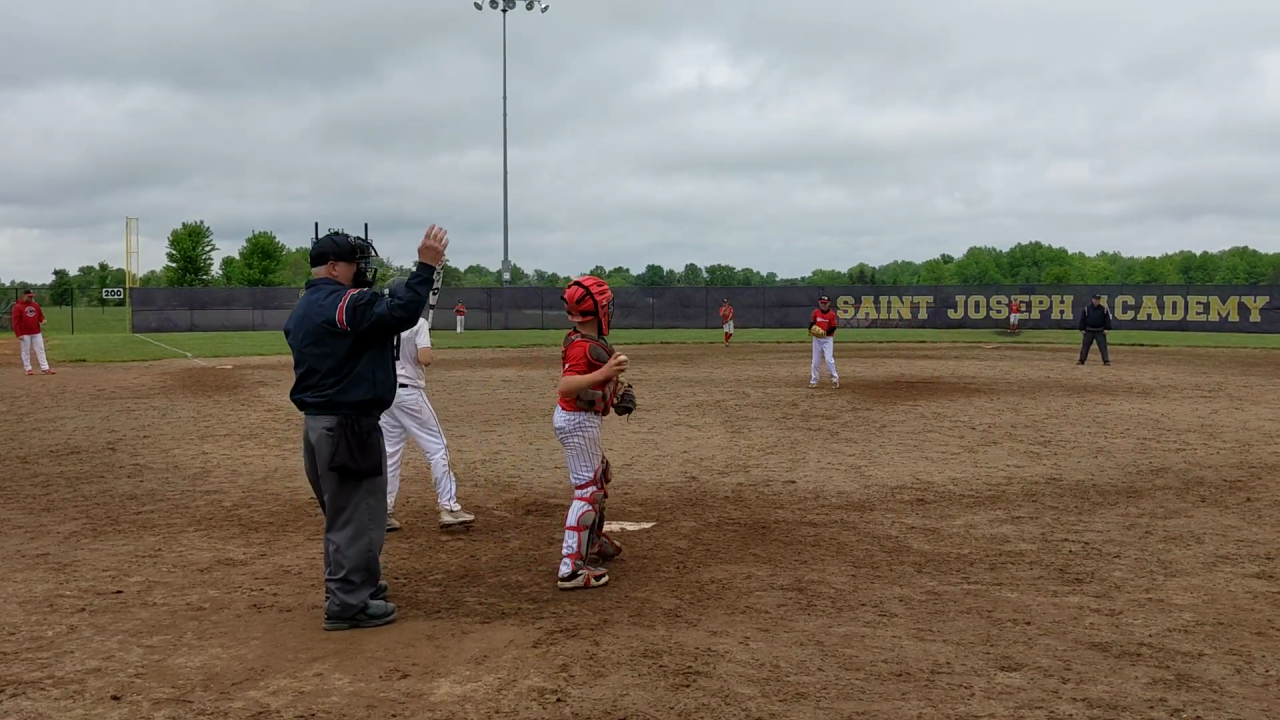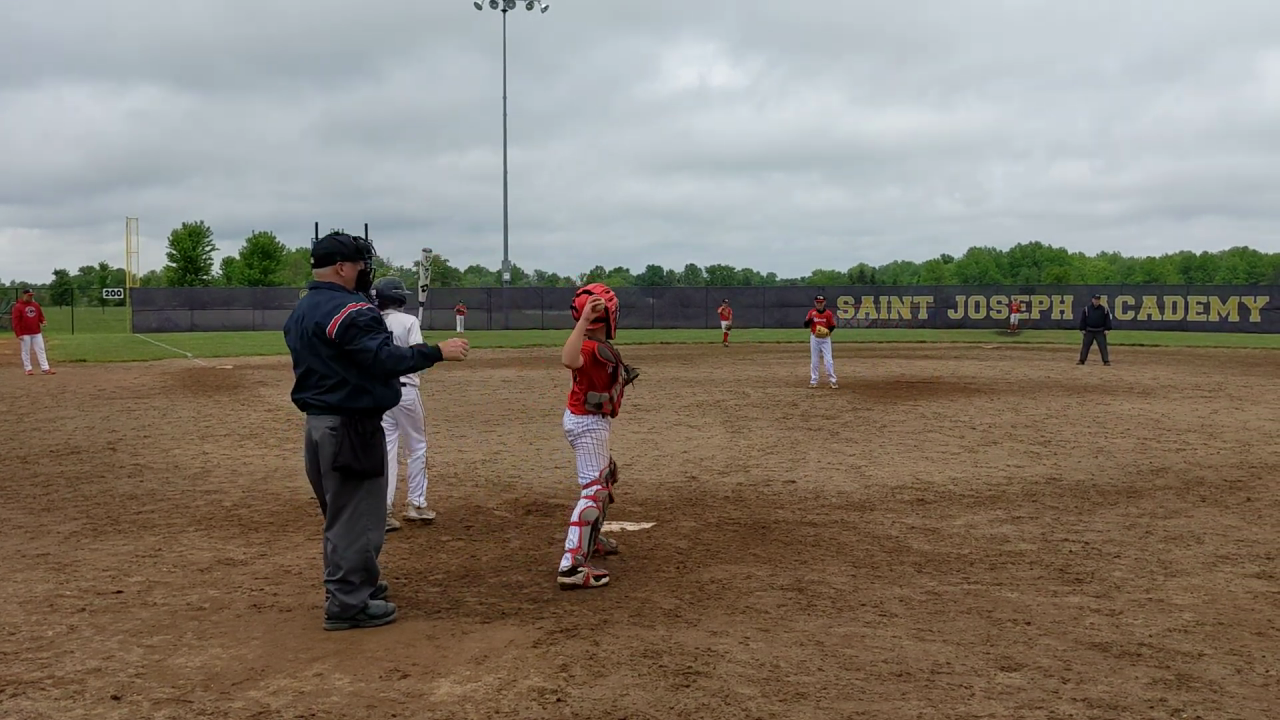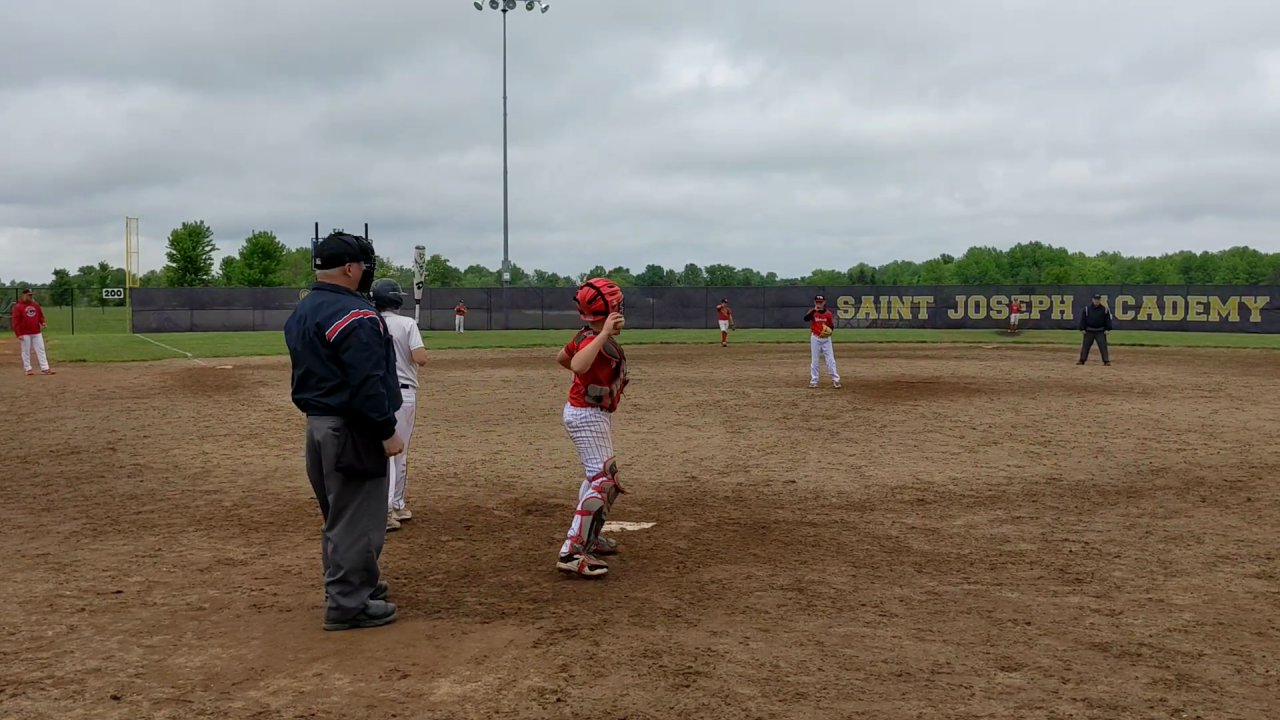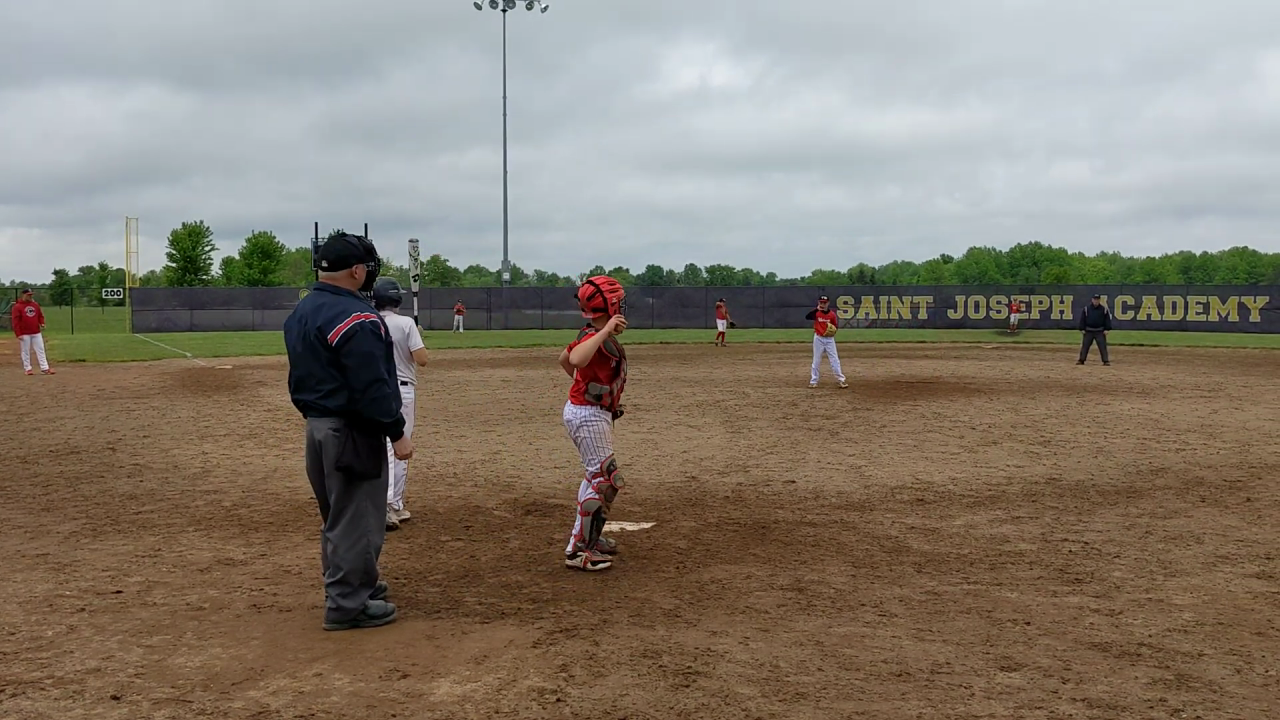
dt=0.2s
person 1, frame 1
left shoulder: (301, 311)
right shoulder: (347, 303)
right elbow: (397, 314)
right wrist: (426, 264)
left hip: (317, 423)
right hip: (349, 426)
left knee: (341, 515)
right knee: (358, 517)
left ankle: (351, 588)
right ankle: (348, 604)
person 1, frame 2
left shoulder: (300, 313)
right shoulder: (349, 310)
right elbow: (384, 360)
right wrist: (438, 351)
left hip: (318, 423)
right hip: (352, 427)
left knee: (342, 515)
right knee: (358, 518)
left ankle: (350, 588)
right ankle: (349, 603)
person 1, frame 3
left shoulder: (302, 311)
right shoulder: (354, 314)
right elbow: (367, 383)
right wrist: (388, 430)
left hip: (318, 424)
right hip: (351, 430)
left knee: (340, 515)
right knee: (358, 517)
left ankle: (353, 586)
right ankle: (347, 604)
person 1, frame 4
left shoulder: (301, 311)
right shoulder: (355, 318)
right elbow: (372, 386)
right wrist: (397, 432)
left hip: (317, 426)
right hip: (351, 432)
left knee: (339, 516)
right knee: (357, 518)
left ankle: (354, 586)
right ankle: (348, 604)
person 2, frame 1
left shoulder: (587, 341)
right shoulder: (583, 347)
right elbow: (565, 386)
left wrist: (610, 392)
right wrist: (604, 374)
left hip: (578, 419)
right hip: (579, 422)
left knee: (598, 477)
right knee: (588, 490)
left ankle: (593, 541)
right ankle: (571, 569)
person 2, frame 2
left shoulder: (591, 343)
right shoulder: (592, 347)
left elbow: (570, 360)
right elbow: (569, 360)
left wrist: (616, 374)
right wrist: (584, 321)
left hip: (588, 420)
right hip: (588, 424)
left knee: (604, 476)
right knee: (595, 491)
left ankle: (591, 539)
right ankle: (572, 567)
person 2, frame 3
left shoulder: (588, 337)
right shoulder: (595, 341)
left elbow: (562, 357)
right elbow: (578, 366)
right wrist: (605, 333)
left hip: (586, 413)
right hip: (589, 417)
left knee: (597, 475)
right knee: (606, 483)
left ankle: (588, 537)
right ankle: (573, 552)
person 2, frame 4
left shoulder: (594, 336)
right shoulder: (597, 339)
left elbow: (564, 360)
right elbow: (575, 360)
right wrist: (606, 332)
left hip: (588, 412)
right hip: (589, 416)
left knee: (597, 476)
right knee: (605, 481)
left ankle: (588, 537)
right ankle: (578, 550)
person 3, frame 1
right shoulder: (418, 323)
right elbow: (426, 359)
right wrist: (428, 349)
right hip: (410, 392)
left knee: (390, 453)
right knee: (437, 447)
left ankle: (384, 513)
right ankle: (448, 508)
person 3, frame 2
right shoulder: (408, 321)
right wrist: (422, 346)
right hip: (405, 391)
left knee: (386, 451)
right knee: (416, 448)
left ankle: (385, 513)
right ankle: (417, 505)
person 3, frame 3
right shoulder: (408, 324)
right elbow: (421, 359)
right wrist: (416, 343)
right hip: (404, 392)
right knee: (399, 452)
left ankle: (385, 512)
right ankle: (396, 507)
person 3, frame 4
right shoulder: (406, 323)
right elbow: (422, 359)
right wrist: (418, 338)
right hip: (401, 390)
left knee: (382, 450)
right knee: (398, 450)
left ankle: (384, 504)
right ankle: (394, 507)
